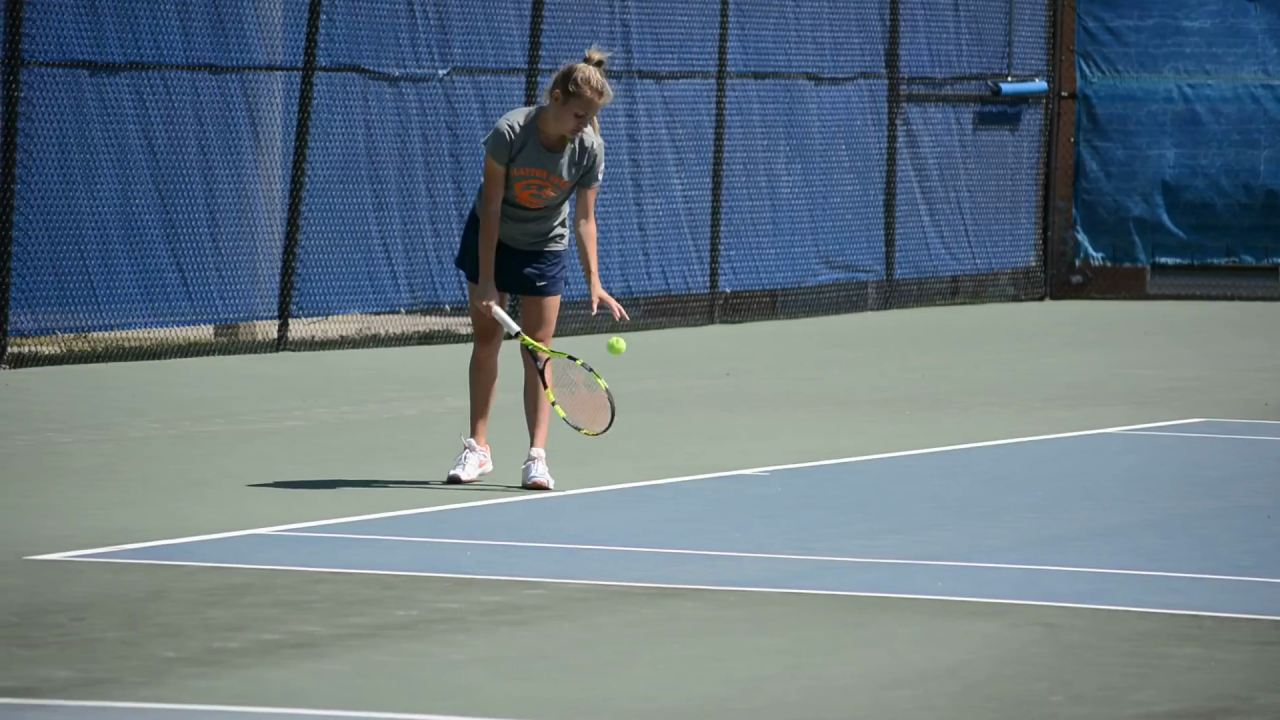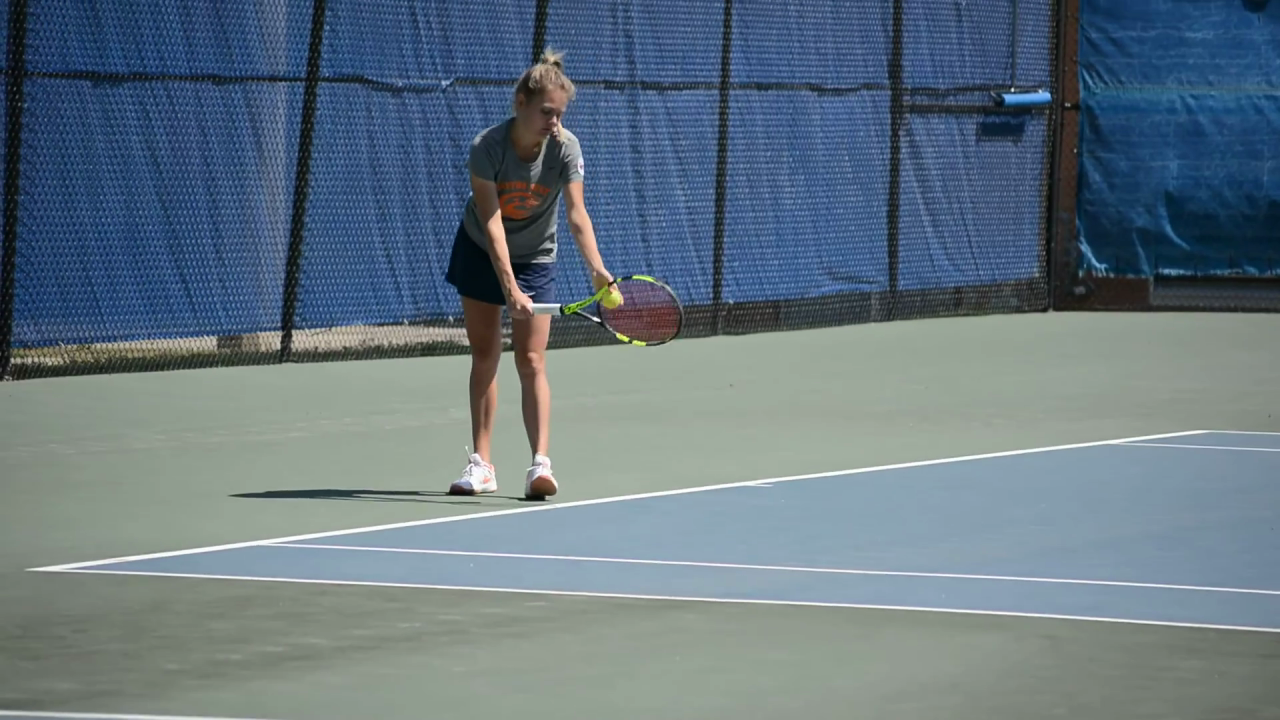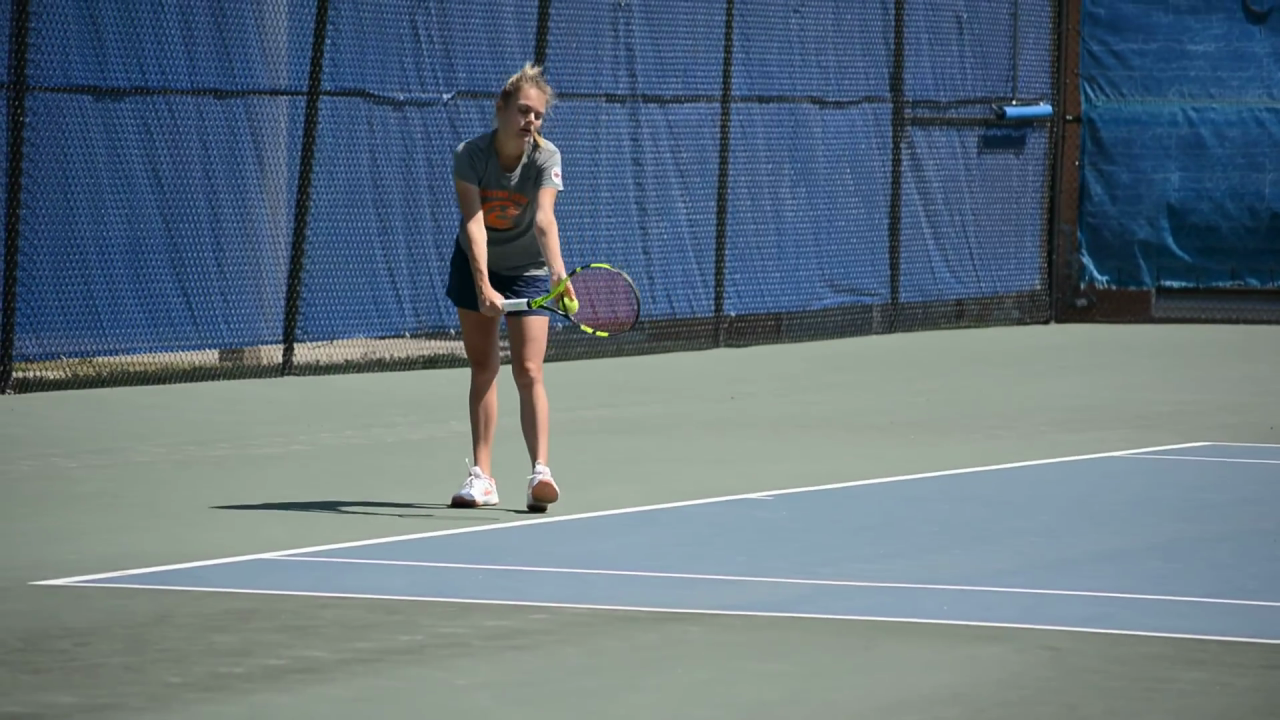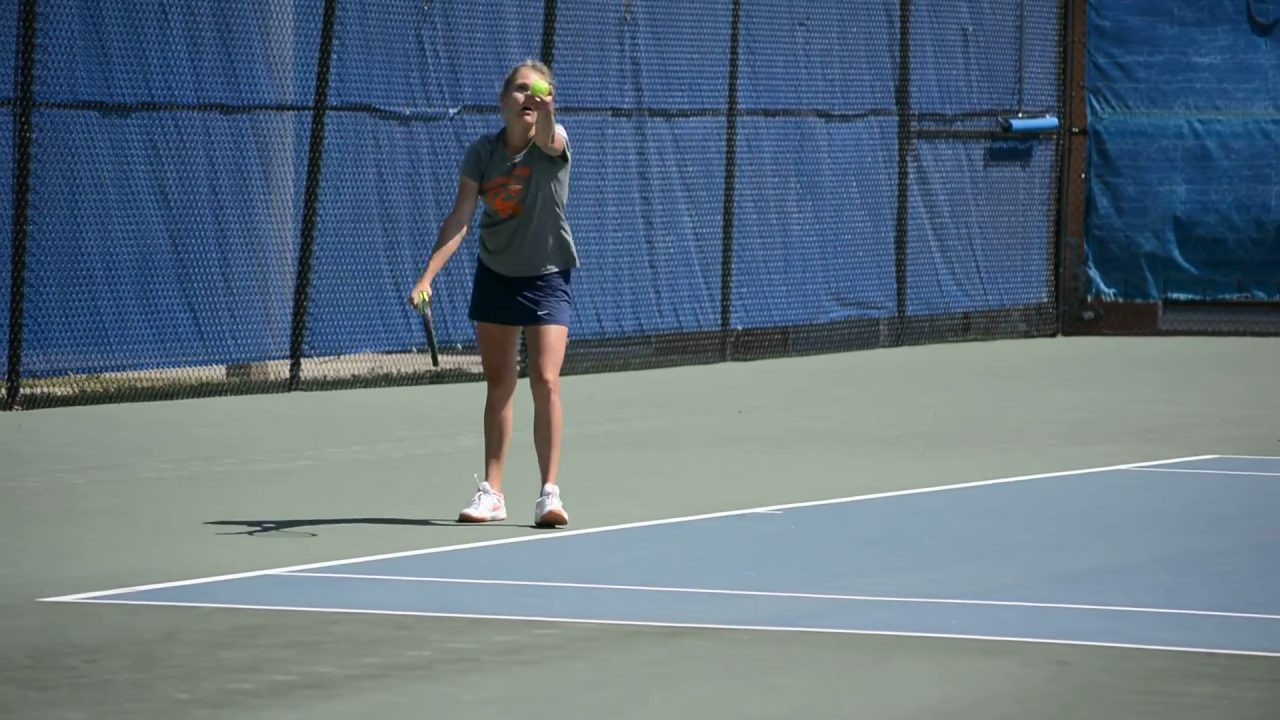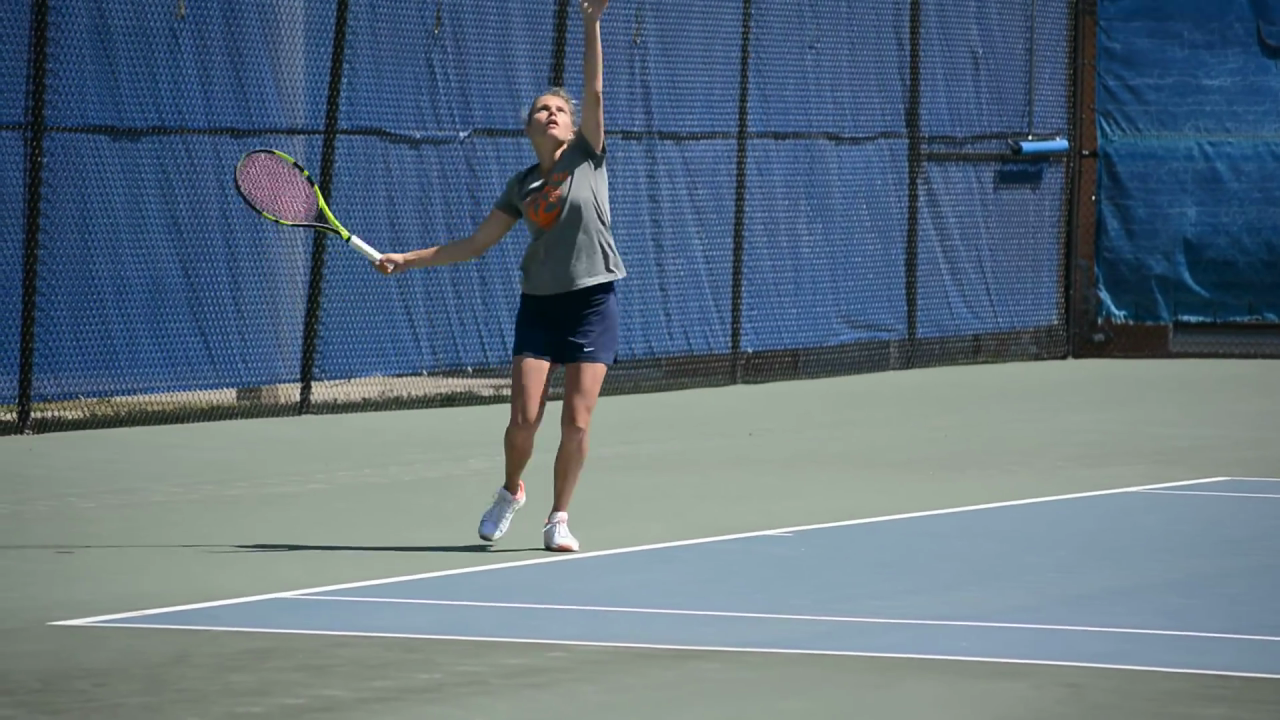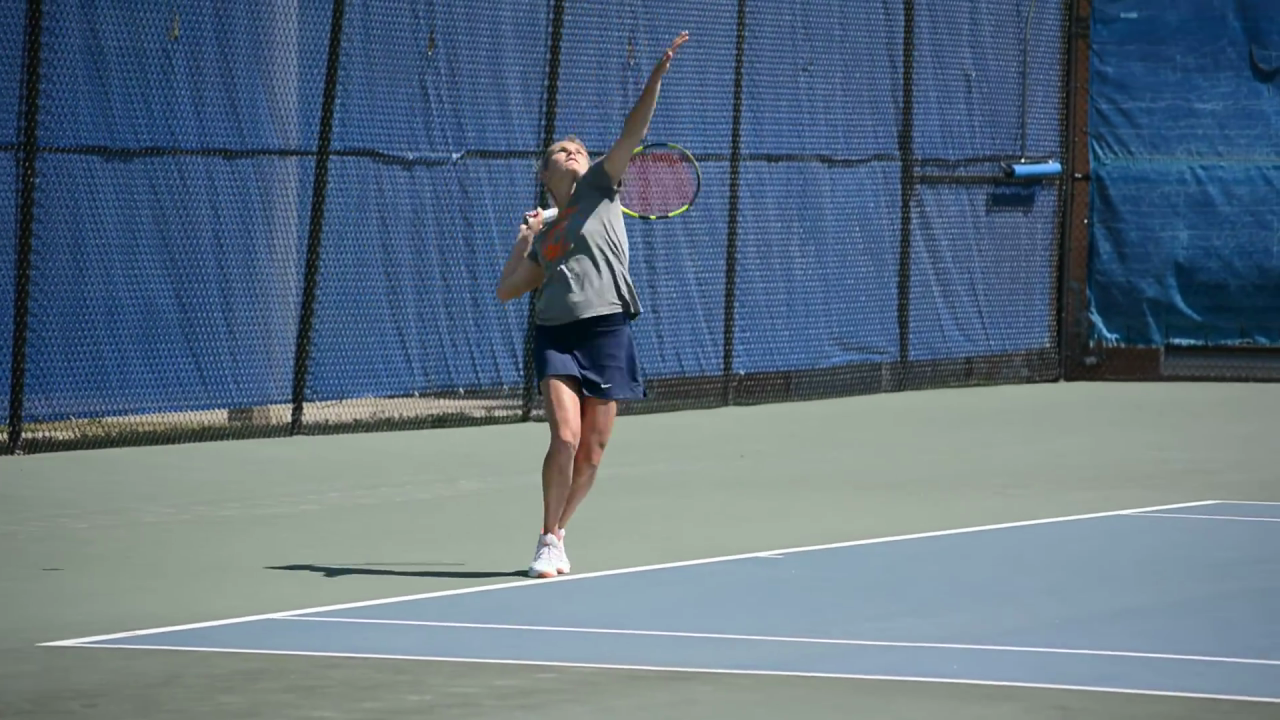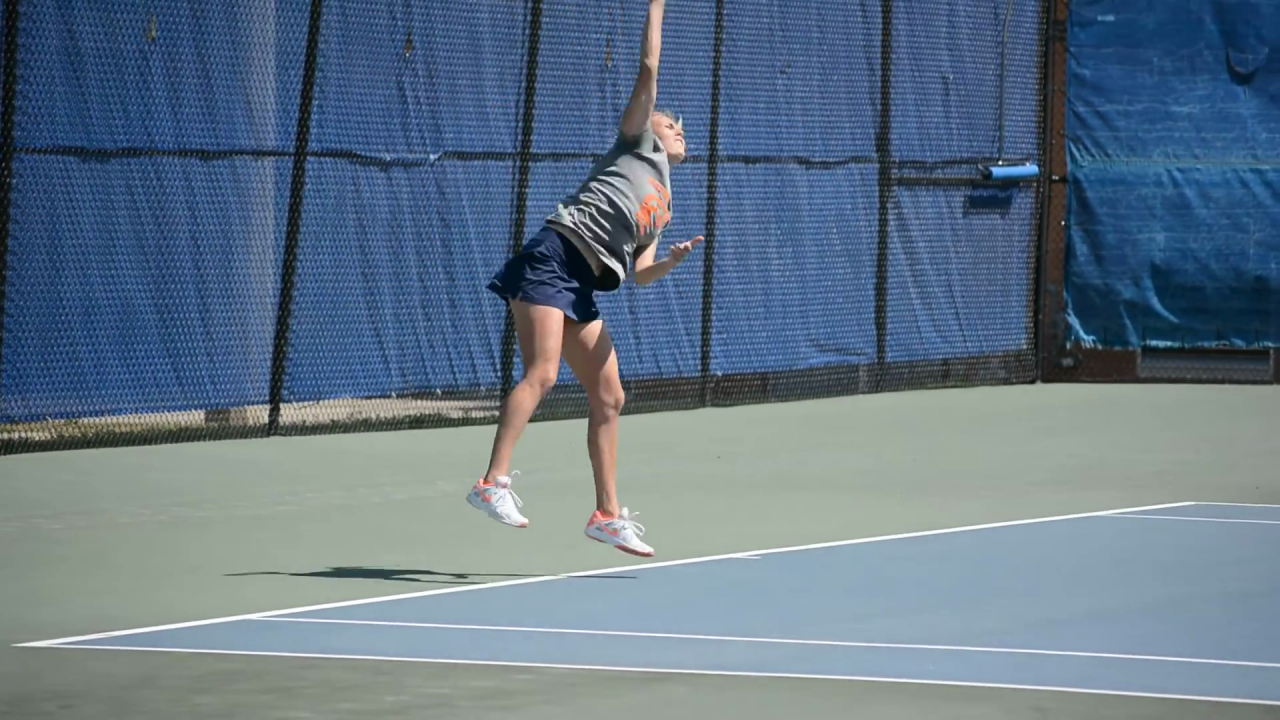
dt=0.3s
person 1, frame 1
left shoulder: (590, 148)
right shoulder: (509, 131)
left elbow: (585, 219)
right elbow: (490, 206)
left wrist: (594, 282)
right wrist: (486, 278)
left hip: (544, 250)
right hip: (492, 240)
left knee: (538, 350)
right knee: (486, 342)
left ankle: (536, 456)
right ankle: (476, 447)
person 1, frame 2
left shoulder: (566, 148)
right shoulder: (486, 147)
left elbow: (577, 213)
right elbow: (491, 222)
left wrist: (597, 268)
right wrist: (509, 287)
left hip: (536, 259)
right hip: (481, 253)
left knee: (531, 362)
right knee: (485, 356)
left ankle: (540, 463)
right ankle: (481, 462)
person 1, frame 3
left shoulder: (546, 157)
right shoulder: (469, 154)
left elbow: (544, 219)
right elbow: (474, 223)
left wrist: (559, 275)
right wrist: (483, 285)
left hip: (527, 273)
right hip: (476, 268)
left knee: (529, 370)
right knee: (483, 369)
left ankle: (540, 471)
right ankle: (482, 476)
person 1, frame 4
left shoulder: (553, 147)
right shoulder: (480, 152)
left elbow: (553, 136)
right elbow: (458, 222)
left wrist: (546, 99)
right wrist: (427, 276)
left hip: (546, 278)
right hip: (496, 277)
left knee: (546, 381)
right knee: (499, 385)
left ankle: (549, 494)
right ankle: (490, 492)
person 1, frame 5
left shoulder: (588, 157)
right shoulder: (521, 186)
left elbow: (594, 91)
right elbow: (475, 245)
right wrist: (407, 259)
left hip: (592, 303)
right hip: (541, 305)
left knee: (578, 420)
right knee: (525, 418)
left ankle: (558, 519)
right ankle: (511, 491)
person 1, frame 6
left shoulder: (599, 184)
right shoulder: (538, 238)
left elbow: (635, 126)
right elbow: (507, 292)
left wrist: (658, 72)
right wrist: (524, 242)
left hip: (608, 333)
right hip: (555, 338)
left knee: (591, 455)
right knee: (565, 441)
left ankle: (555, 530)
right ankle: (547, 537)
person 1, frame 7
left shoulder: (661, 198)
right shoulder: (641, 150)
left elbow: (639, 275)
right elbow: (648, 71)
left wrist: (673, 259)
left hip: (581, 283)
right hip: (552, 261)
left knee: (609, 398)
right knee: (542, 373)
left ankle: (607, 512)
right ankle: (493, 482)
